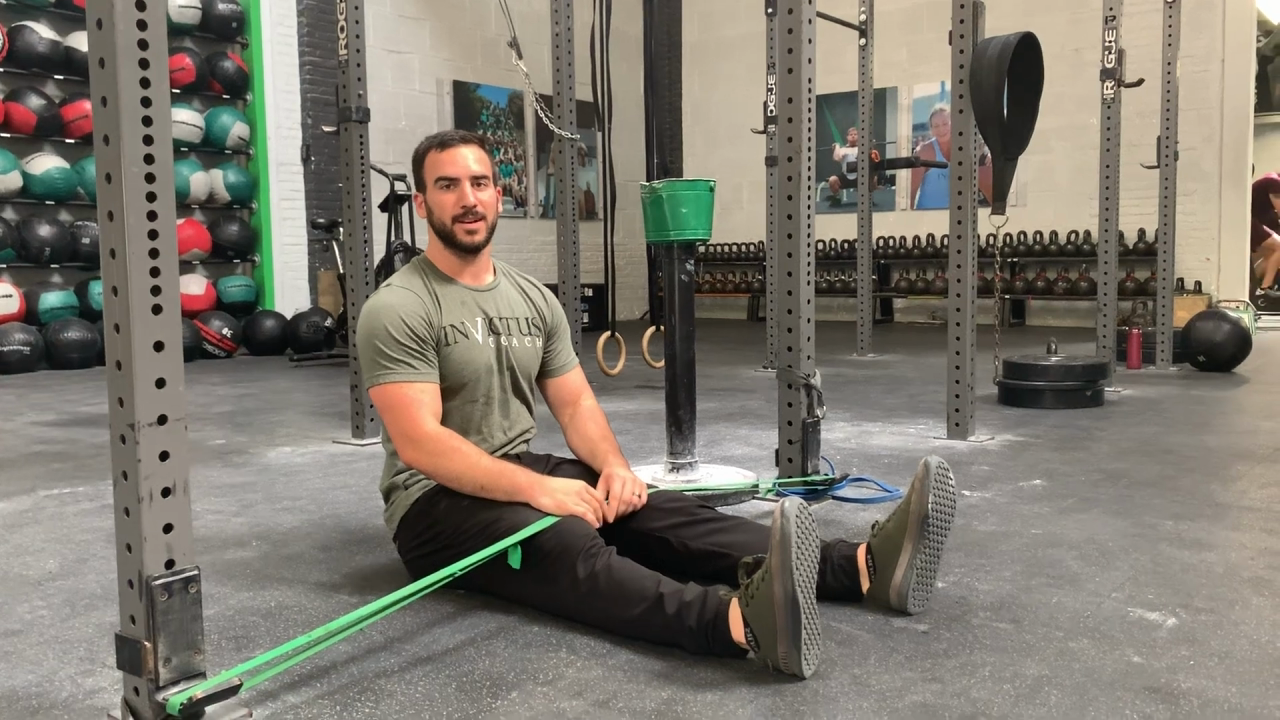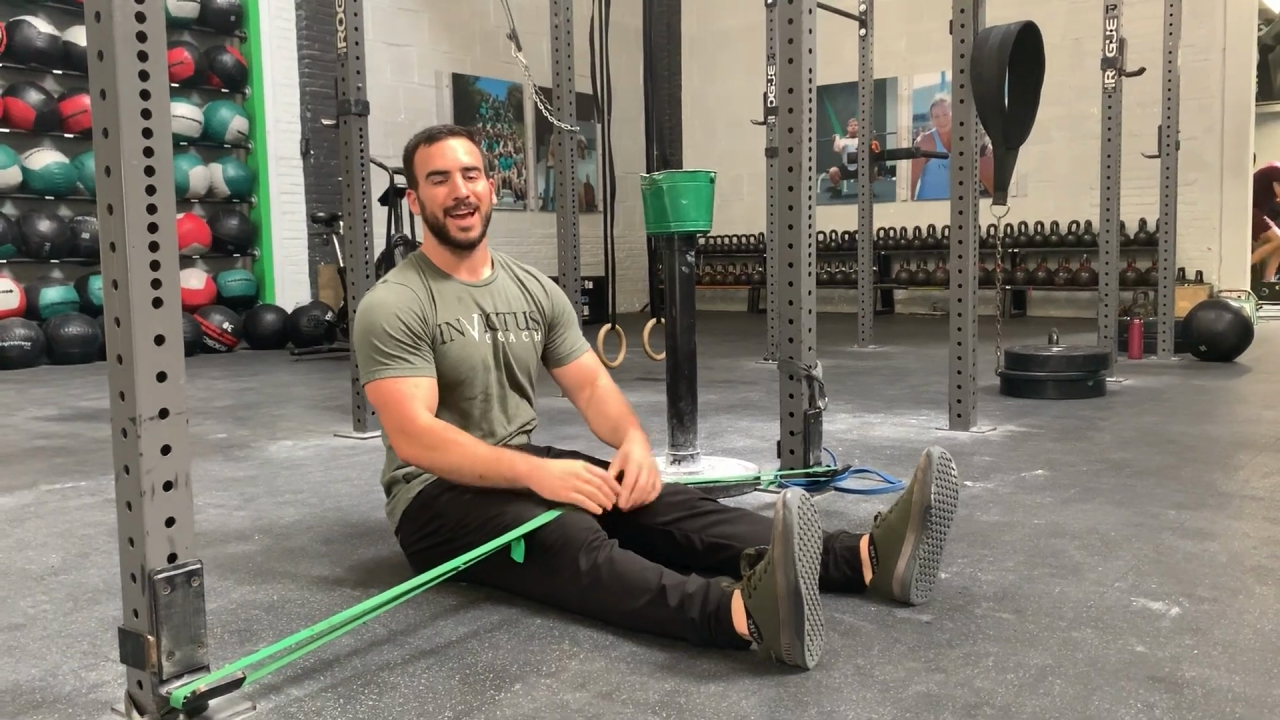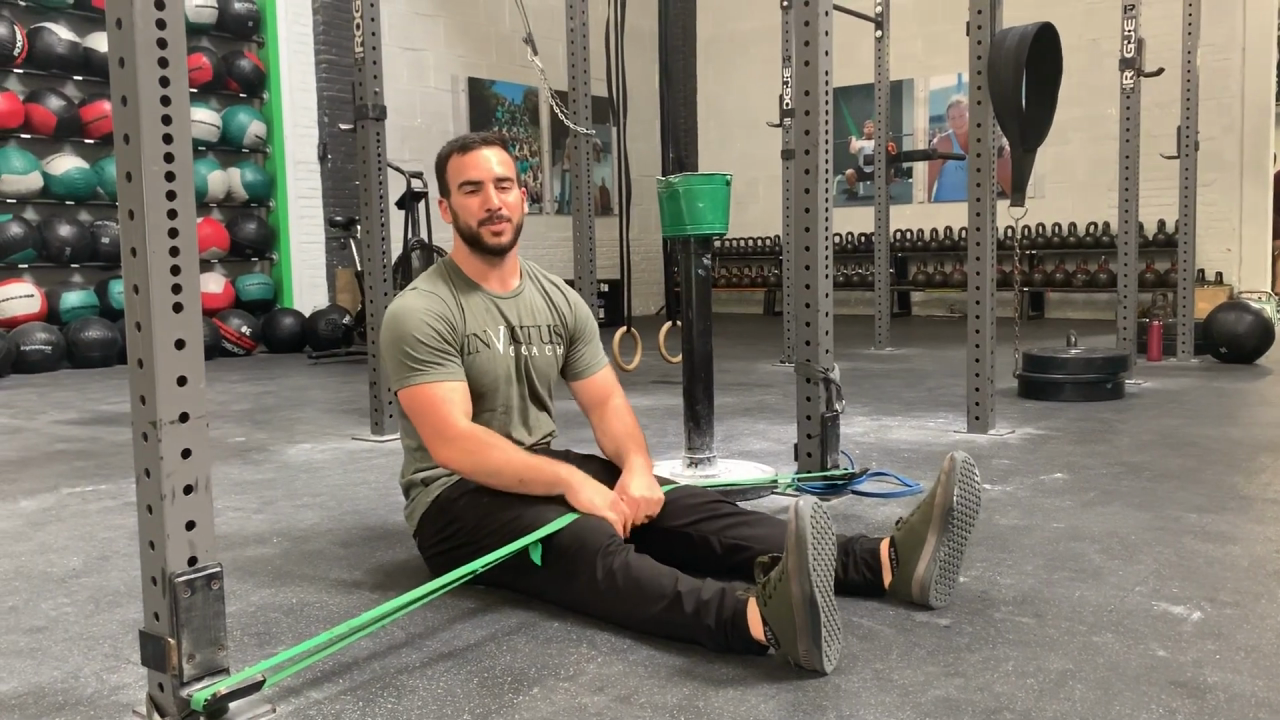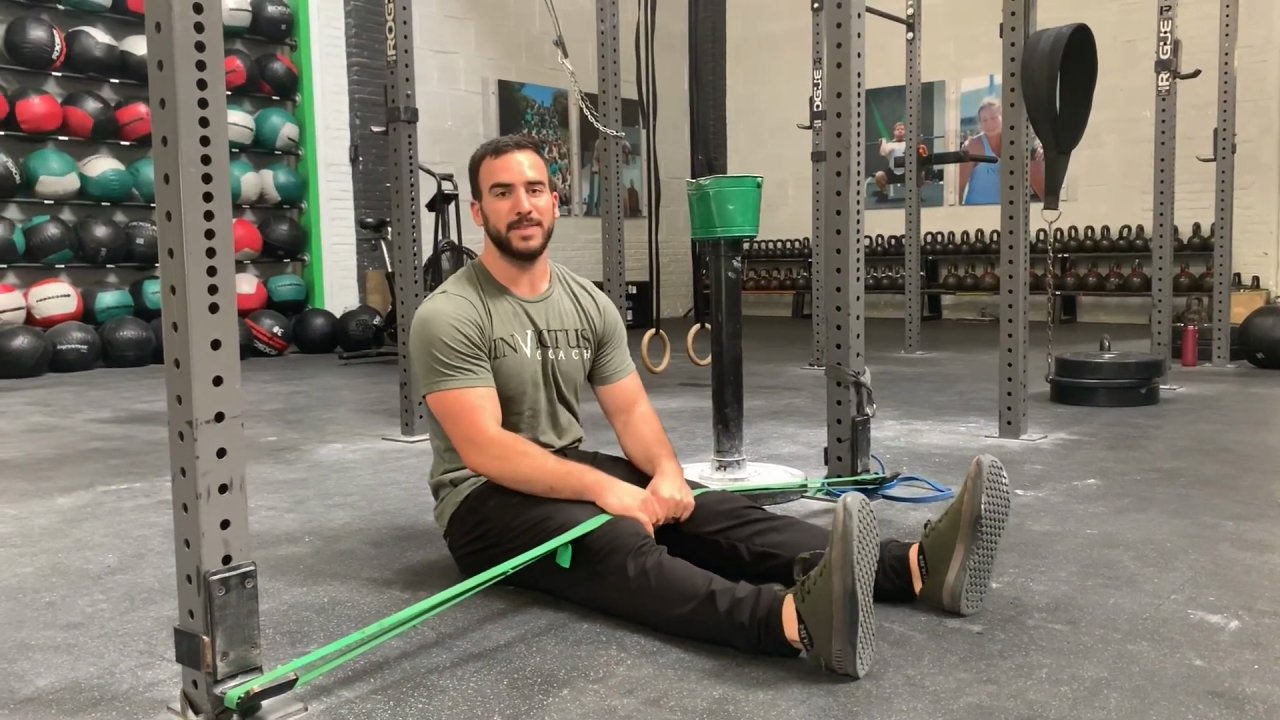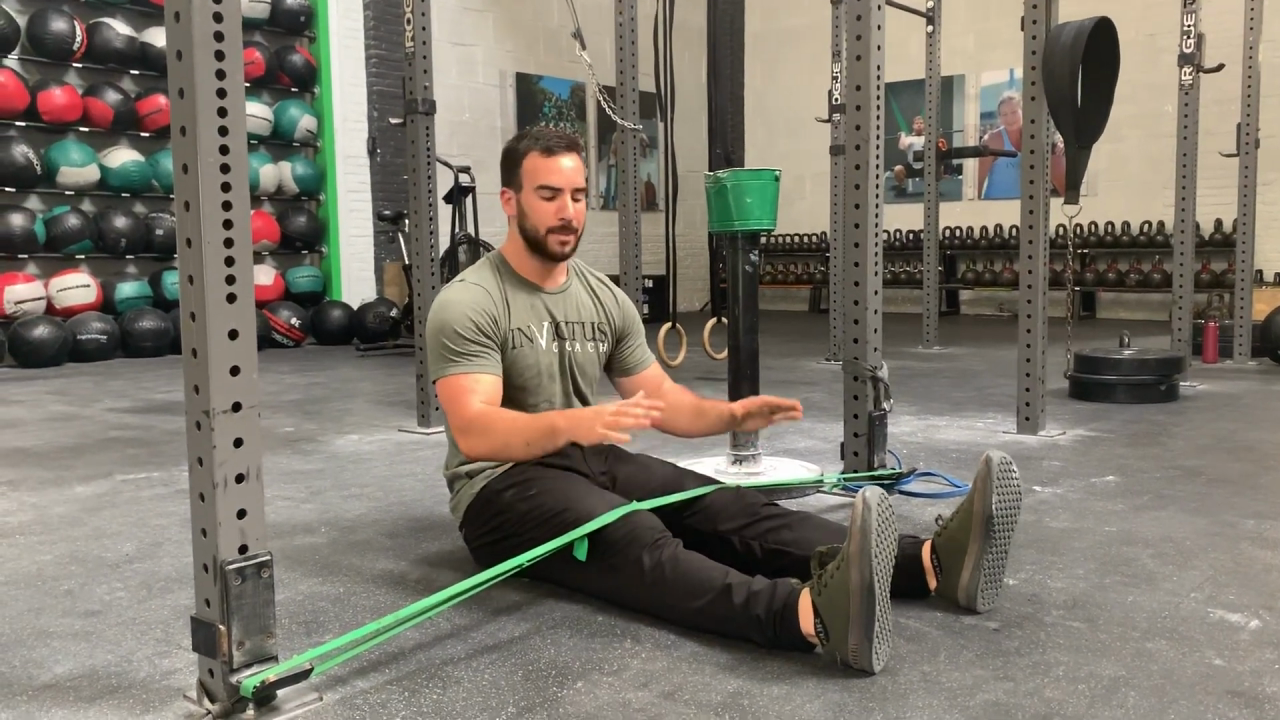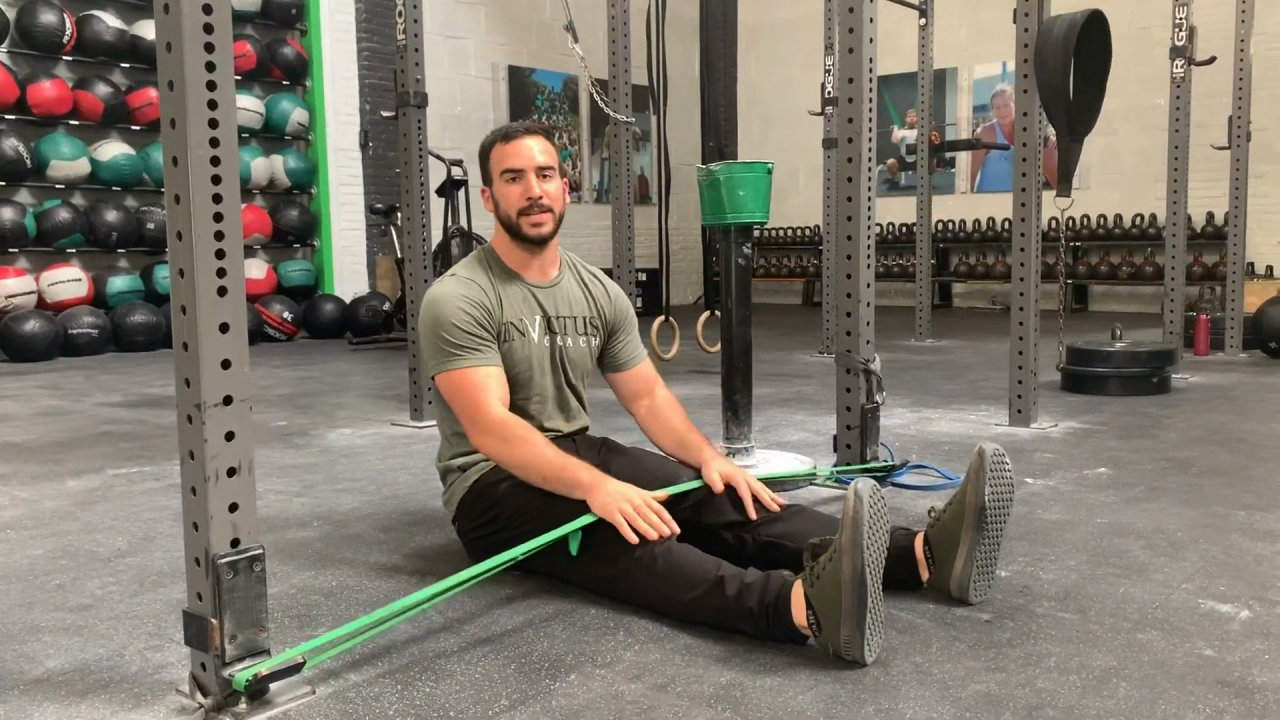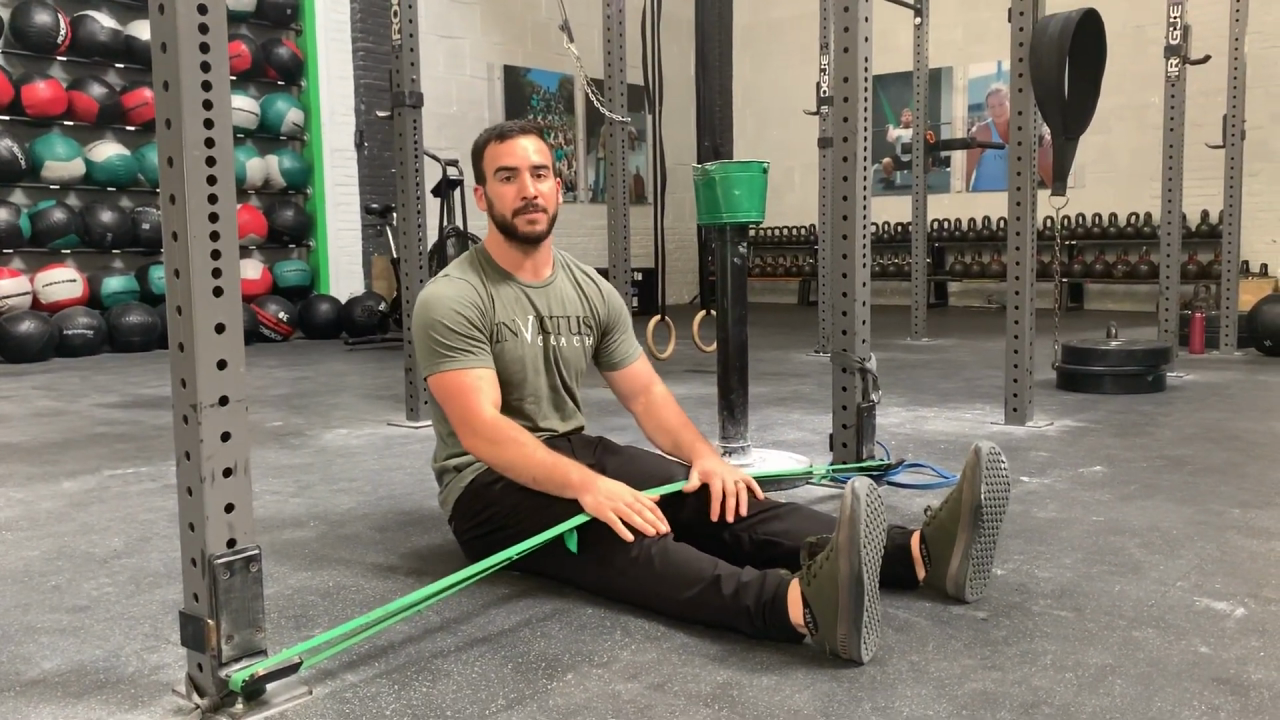
dt=0.7s
person 1, frame 1
left shoulder: (532, 298)
right shoulder: (398, 309)
left elbow: (573, 403)
right elbow: (419, 443)
left wrist: (613, 465)
right wrist: (537, 489)
left hip: (521, 471)
right hip: (436, 501)
left knee: (660, 513)
right knee: (569, 546)
left ankle: (862, 566)
right ankle: (739, 621)
person 1, frame 2
left shoulder: (534, 288)
right shoulder: (393, 306)
left elbow: (590, 384)
right elbow: (414, 437)
left wrist: (633, 439)
right wrist: (538, 472)
left hip: (523, 468)
right hip: (438, 497)
left knee: (666, 506)
right knee: (571, 539)
left ankle: (865, 557)
right ankle: (742, 612)
person 1, frame 3
left shoulder: (557, 298)
right shoulder: (419, 313)
left elbow: (606, 402)
right elbow: (453, 445)
left wrist: (637, 467)
right wrist: (572, 483)
left hip: (539, 473)
right hip: (455, 498)
left knee: (683, 508)
right knee: (589, 544)
left ankle: (884, 560)
right ankle: (759, 617)
person 1, frame 4
left shoulder: (589, 302)
right shoulder: (449, 316)
left elbow: (630, 409)
right elbow: (484, 449)
left wrist: (665, 471)
right wrist: (601, 488)
left hip: (569, 471)
right hip: (485, 501)
left knee: (714, 514)
right knee: (620, 544)
left ankle: (916, 566)
right ankle: (793, 620)
person 1, frame 5
left shoulder: (605, 297)
right shoulder: (467, 304)
left elbow: (656, 394)
right elbow: (474, 430)
left wrist: (727, 412)
right wrist: (579, 420)
left hip: (584, 461)
right hip: (502, 488)
left knee: (726, 510)
right knee: (632, 539)
left ankle: (928, 563)
right ankle: (811, 614)
person 1, frame 6
left shoulder: (597, 290)
right shoulder: (458, 299)
left elbow: (647, 395)
right elbow: (491, 427)
left wrist: (708, 456)
right wrist: (597, 487)
left hip: (577, 453)
right hip: (492, 484)
left knee: (714, 502)
right knee: (627, 532)
left ankle: (921, 554)
right ankle: (801, 605)
person 1, frame 7
left shoulder: (591, 290)
right shoulder: (452, 300)
left elbow: (644, 393)
right elbow: (482, 430)
left wrist: (703, 454)
right wrist: (588, 486)
left hip: (575, 451)
right hip: (490, 484)
left knee: (715, 500)
right knee: (623, 531)
left ankle: (918, 552)
right ankle: (801, 603)
